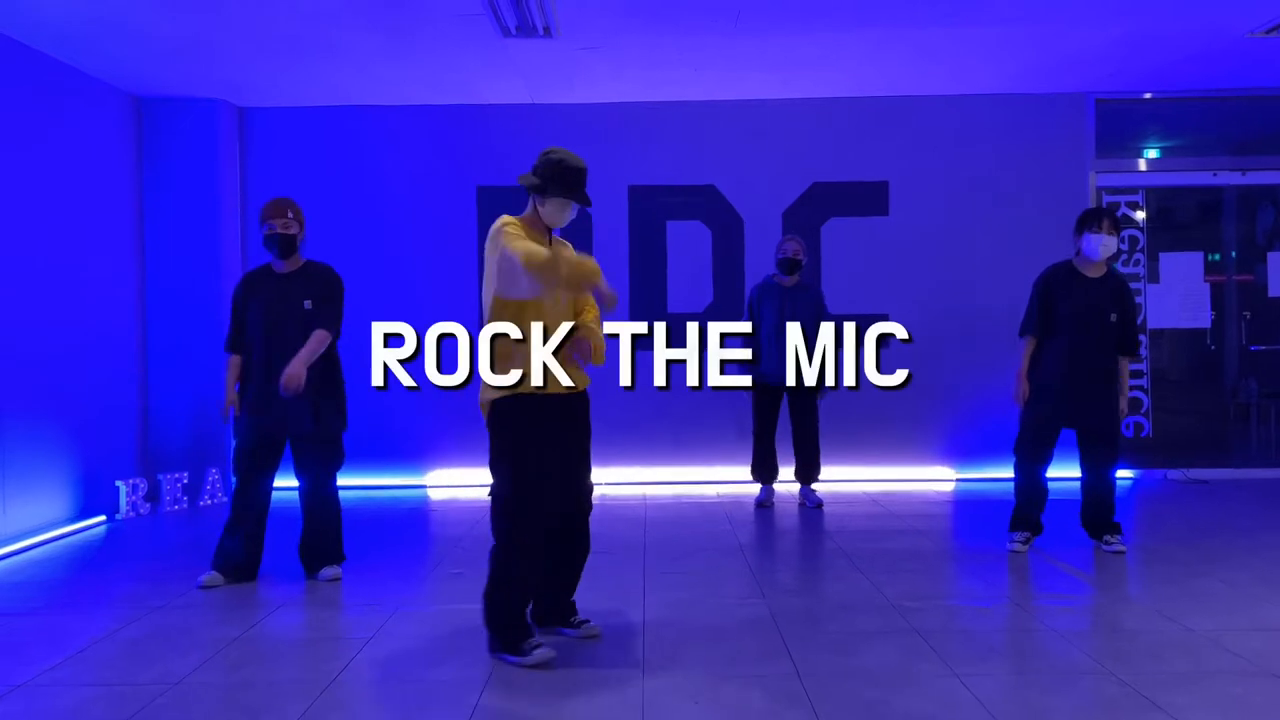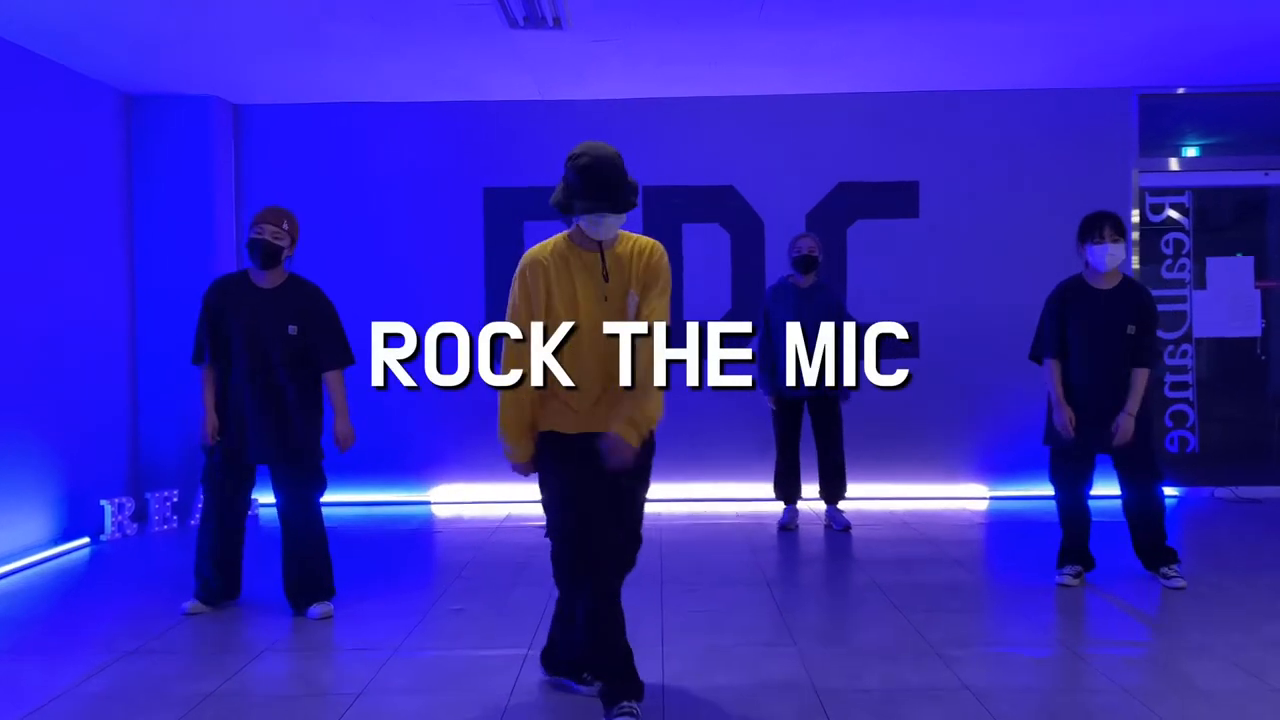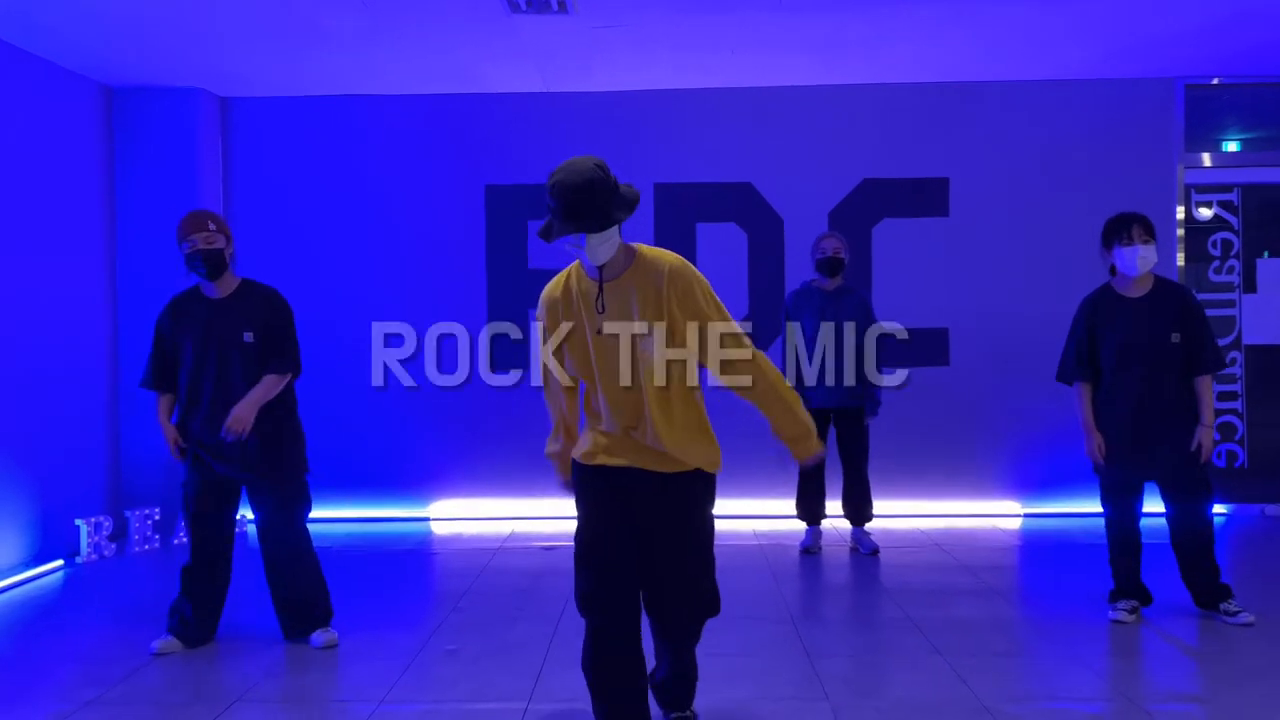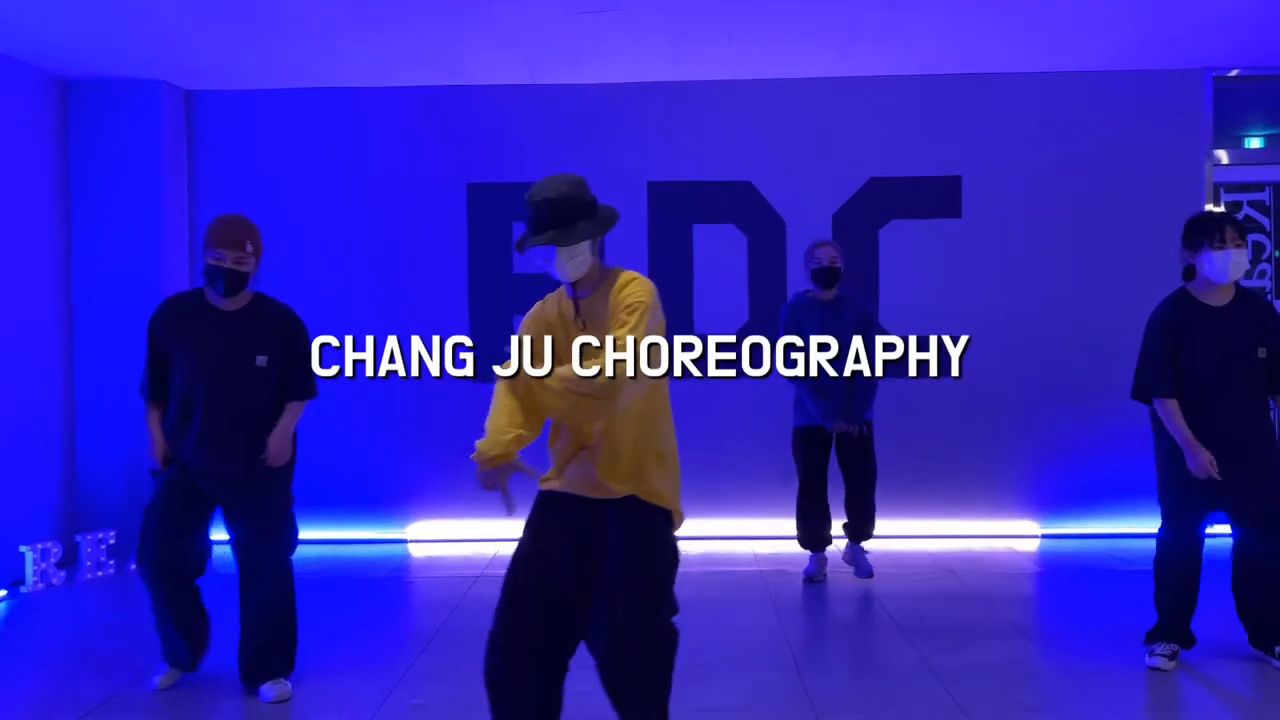
dt=0.7s
person 1, frame 1
left shoulder: (564, 252)
right shoulder: (507, 233)
left elbow: (583, 311)
right elbow: (530, 266)
left wrist: (587, 340)
right wrist: (590, 279)
left hip: (567, 396)
right hip: (517, 399)
left knee: (571, 510)
right knee: (522, 516)
person 1, frame 2
left shoulder: (649, 257)
right shoulder: (539, 264)
left elbow: (658, 351)
right elbow: (520, 361)
left wrist: (632, 425)
right wrist: (519, 444)
left hip: (629, 439)
right hip: (567, 438)
left knee: (615, 557)
right knee: (588, 567)
left ankle: (568, 658)
person 1, frame 3
left shoulder: (672, 276)
right shoulder: (558, 296)
left elbow: (738, 357)
left wrist: (797, 430)
right wrist: (563, 454)
left hip: (680, 467)
right hip: (602, 471)
left knee: (680, 607)
right knee: (608, 623)
person 1, frame 4
left shoulder: (633, 294)
right shoulder: (541, 316)
left elbow: (608, 385)
right elbow: (516, 389)
left wrist: (531, 376)
right wrist: (497, 452)
left hip: (636, 495)
right hip: (566, 493)
left knee: (630, 654)
right knee: (517, 647)
person 2, frame 1
left shoulder: (324, 279)
right shoulder: (250, 285)
left elbow: (325, 332)
right elbow: (238, 345)
left wrist: (301, 363)
right wrist: (230, 387)
left hip: (315, 401)
right hip: (260, 402)
left knee: (318, 482)
right knee: (250, 483)
left ankle: (324, 559)
person 2, frame 2
left shoulder: (310, 299)
right shoulder: (221, 293)
left elbow: (330, 364)
right elbow: (209, 360)
left wrist: (341, 416)
right wrist: (209, 410)
left hip: (292, 424)
right hip: (232, 420)
left knee: (300, 508)
right knee: (222, 506)
left ankle: (312, 594)
right ankle: (214, 589)
person 2, frame 3
left shoulder: (267, 303)
right shoulder: (177, 312)
left elbow: (283, 370)
right elbow: (165, 378)
left wrist: (251, 404)
right wrist: (165, 420)
left hip: (270, 439)
right hip: (204, 440)
left knee: (285, 529)
right knee: (205, 535)
left ankle: (310, 620)
right ankle: (191, 627)
person 2, frame 4
left shoulder: (281, 322)
right shoulder: (172, 316)
left elbow: (302, 389)
right elbow: (154, 387)
left wrist: (284, 429)
right wrist: (156, 434)
left hip: (257, 468)
right hip: (186, 463)
left knee: (266, 568)
right knee: (159, 555)
left ankle: (269, 669)
right ankle: (184, 651)
person 3, frame 1
left shoulder: (1119, 287)
right shoulder: (1053, 278)
left elbow: (1124, 348)
right elbow: (1032, 331)
left wrist: (1123, 392)
right wrist: (1022, 375)
left hip: (1098, 388)
right hip: (1048, 384)
left knee: (1101, 460)
right knee: (1031, 456)
left ankle: (1102, 527)
right ankle: (1024, 526)
person 3, frame 2
left shoulder: (1138, 297)
right shoulder: (1065, 295)
left elbow: (1144, 362)
right elbow: (1051, 355)
left wrist: (1130, 412)
right wrist: (1060, 404)
left hip: (1127, 412)
right hip: (1075, 410)
left knee: (1144, 486)
right knee: (1070, 488)
left ankle: (1160, 559)
right ankle: (1075, 559)
person 3, frame 3
left shoulder: (1179, 300)
right shoulder: (1095, 307)
left elbow: (1202, 368)
right elbow: (1081, 375)
left wrist: (1206, 423)
right wrist: (1089, 429)
left hip: (1176, 429)
right hip: (1117, 432)
left knee: (1191, 512)
right knee: (1120, 515)
left ankle: (1213, 594)
right ankle: (1128, 593)
person 3, frame 4
right shoulder: (1170, 316)
right elbow: (1160, 393)
right wrist: (1189, 446)
right hip: (1190, 456)
right knee: (1180, 544)
right ankle: (1169, 634)
person 4, frame 1
left shoulder: (812, 294)
right shoulder: (760, 292)
right elbow: (750, 335)
right hip: (766, 377)
left knee: (806, 432)
right knee: (763, 432)
person 4, frame 2
left shoulder: (830, 297)
right shoulder: (775, 295)
right elbow: (766, 343)
left wrist: (843, 388)
right wrist: (768, 385)
left hip: (824, 386)
right hip: (786, 387)
left knee: (830, 447)
right knee: (787, 448)
left ankle: (832, 507)
right ankle: (790, 507)
person 4, frame 3
left shoulder: (858, 302)
right shoulder: (797, 300)
right elbow: (789, 354)
left wrist: (871, 401)
left hip: (850, 400)
right hip: (811, 400)
left knee: (856, 466)
right knee: (810, 467)
left ankle: (859, 529)
right ankle: (813, 528)
person 4, frame 4
left shoulder: (857, 311)
right shoulder: (795, 311)
left wrist: (858, 411)
right wrist: (827, 414)
left hip: (854, 417)
right hip: (811, 419)
left knee: (863, 481)
right knee: (811, 488)
left ankle: (855, 546)
right ankle: (817, 554)
